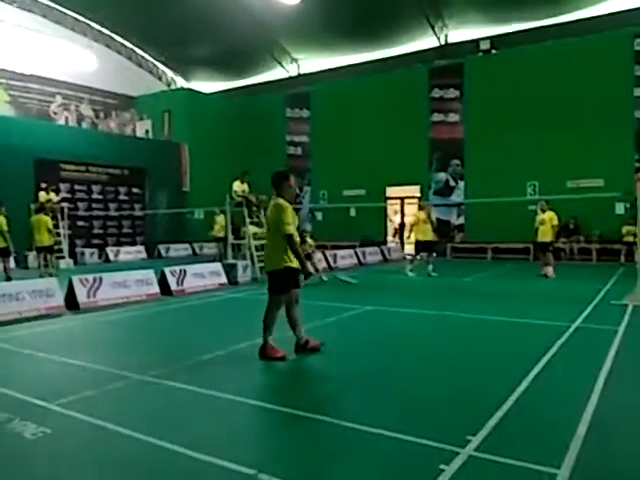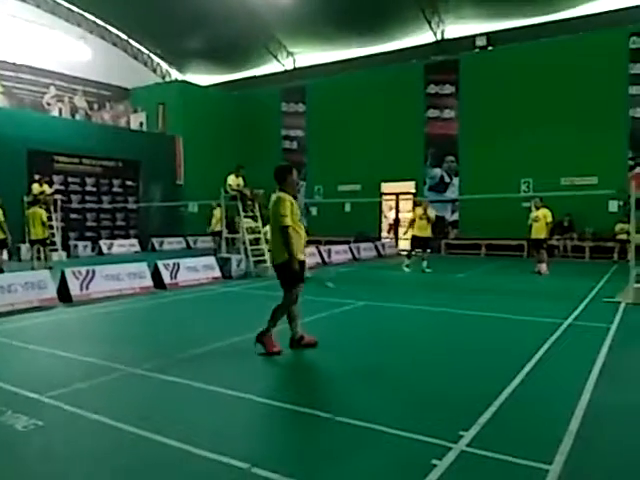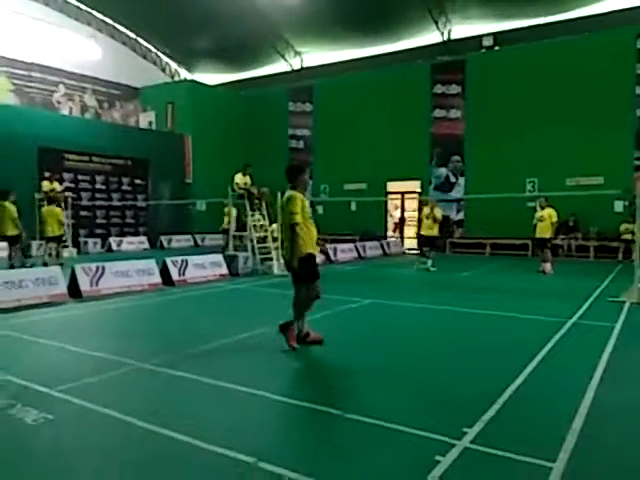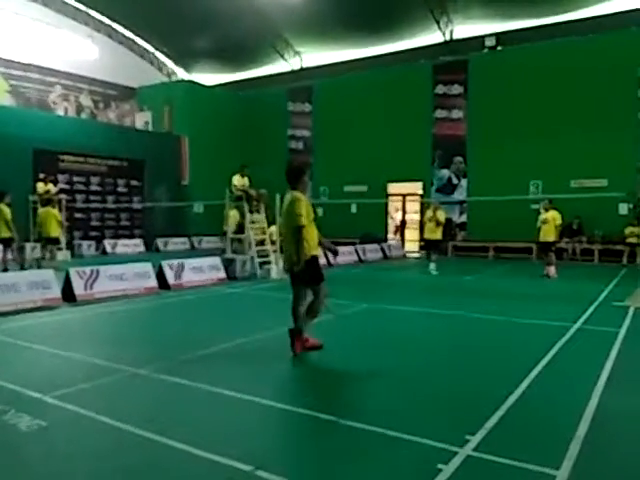
dt=0.2s
person 1, frame 1
left shoulder: (279, 205)
right shoulder: (282, 207)
right elbow: (290, 238)
right wrist: (305, 264)
left hip: (287, 263)
right hip: (281, 264)
left knee: (292, 301)
right knee: (276, 304)
left ankle: (301, 341)
right ankle: (266, 345)
person 1, frame 2
left shoulder: (288, 199)
right shoulder: (283, 199)
right elbow: (285, 231)
left wrist: (297, 257)
right wrist: (294, 259)
left hip: (293, 257)
right hip: (288, 258)
left knee: (292, 297)
right knee: (291, 298)
left ankle: (296, 336)
right ankle: (266, 334)
person 1, frame 3
left shoulder: (298, 197)
right shoulder: (295, 198)
right elbow: (293, 229)
left wrist: (318, 247)
right wrist: (293, 257)
left hip: (302, 253)
right hip: (301, 254)
left knee: (302, 292)
right knee: (314, 292)
left ankle: (302, 331)
right ankle: (291, 325)
person 1, frame 4
left shoulder: (290, 199)
right shoulder: (299, 200)
right elbow: (300, 231)
left wrist: (326, 244)
right wrist: (300, 259)
left hip: (292, 258)
right hip: (304, 257)
left knee: (300, 297)
right knee: (320, 294)
left ankle: (301, 335)
right ankle: (300, 331)
